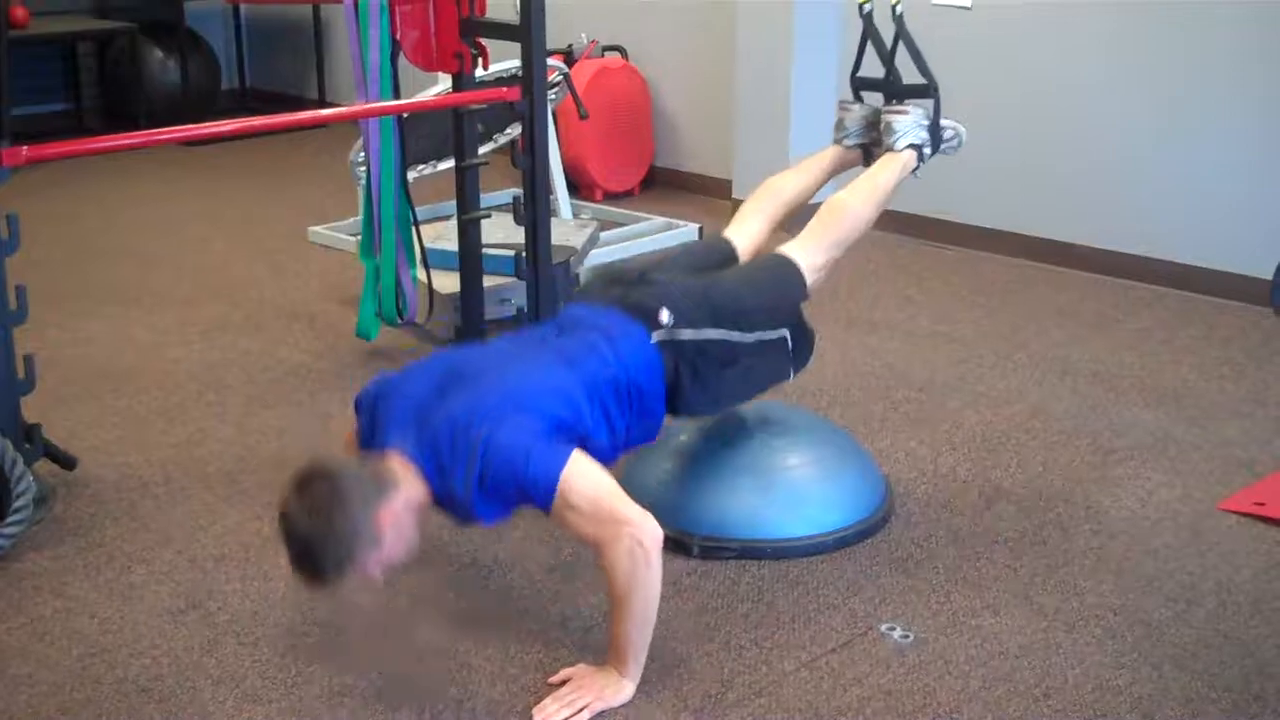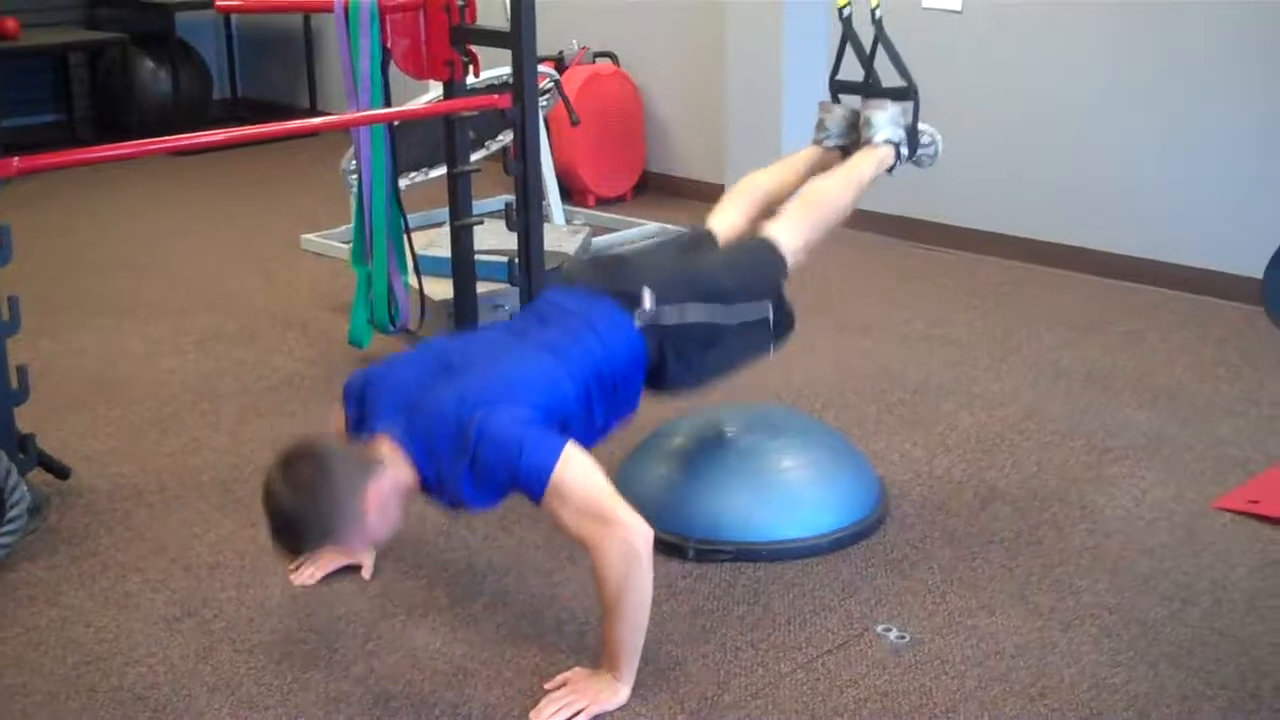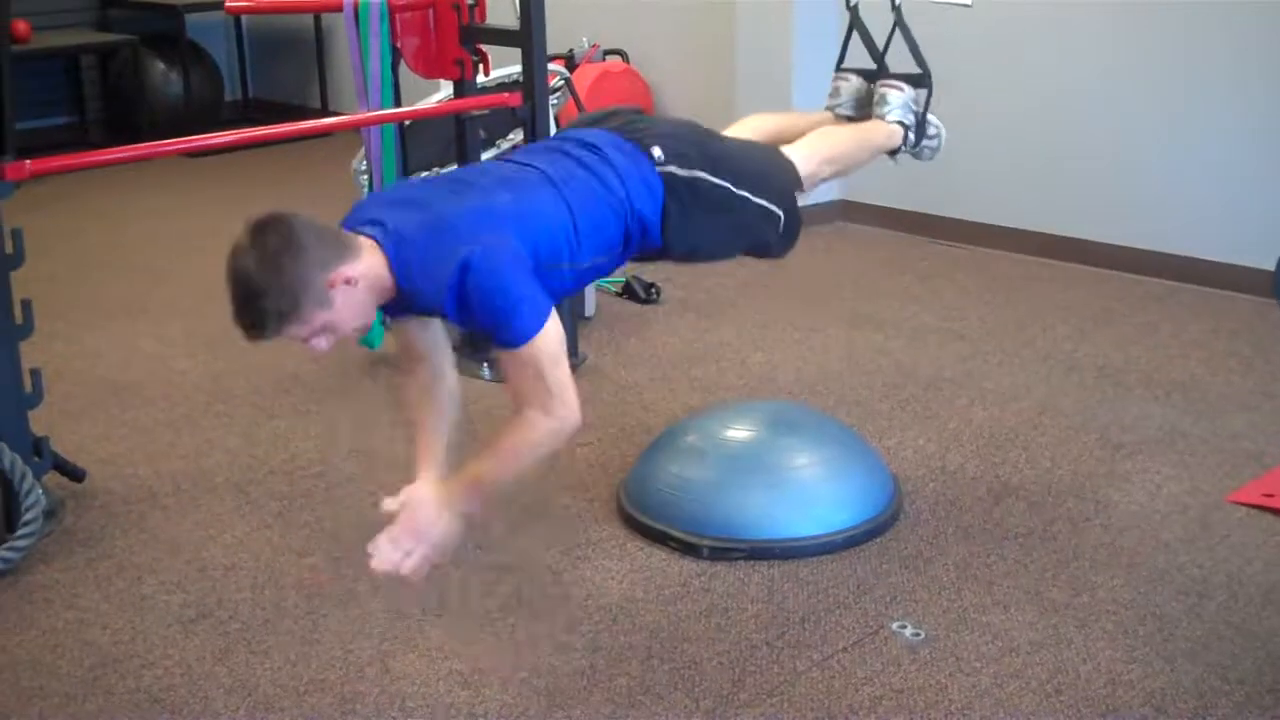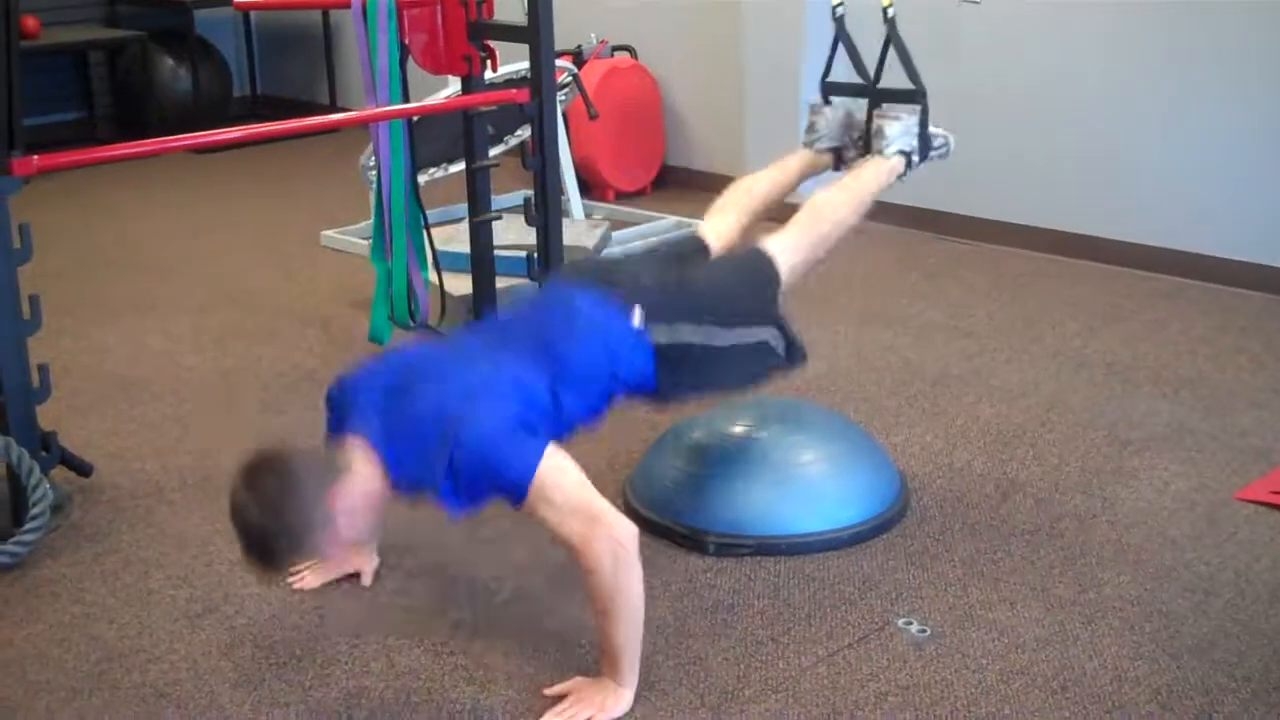
dt=0.3s
person 1, frame 1
left shoulder: (494, 453)
right shoulder: (388, 406)
left elbow: (638, 536)
right wrist: (358, 538)
left hip: (664, 348)
right hip: (602, 314)
left knee: (798, 264)
right knee: (741, 241)
left ankle: (905, 144)
right ankle: (850, 139)
person 1, frame 2
left shoulder: (490, 438)
right shoulder: (378, 397)
left elbow: (627, 538)
right wrist: (355, 544)
left hip: (643, 329)
right hip: (582, 300)
left knee: (781, 243)
right knee: (719, 232)
left ankle: (882, 142)
right ankle: (831, 139)
person 1, frame 3
left shoulder: (476, 263)
right shoulder: (363, 244)
left elbow: (556, 413)
right elbow: (423, 356)
left wrist: (452, 500)
right wrist: (428, 477)
left hip: (653, 183)
right hip: (594, 150)
left knee: (797, 168)
right knee: (733, 142)
left ankle: (894, 121)
right ankle: (843, 103)
person 1, frame 4
left shoulder: (461, 452)
right shoulder: (356, 395)
left elbow: (611, 538)
right wrist: (358, 549)
left hip: (639, 336)
right hip: (572, 301)
left knee: (777, 259)
right knee: (713, 240)
left ankle: (892, 149)
right ankle: (824, 144)
